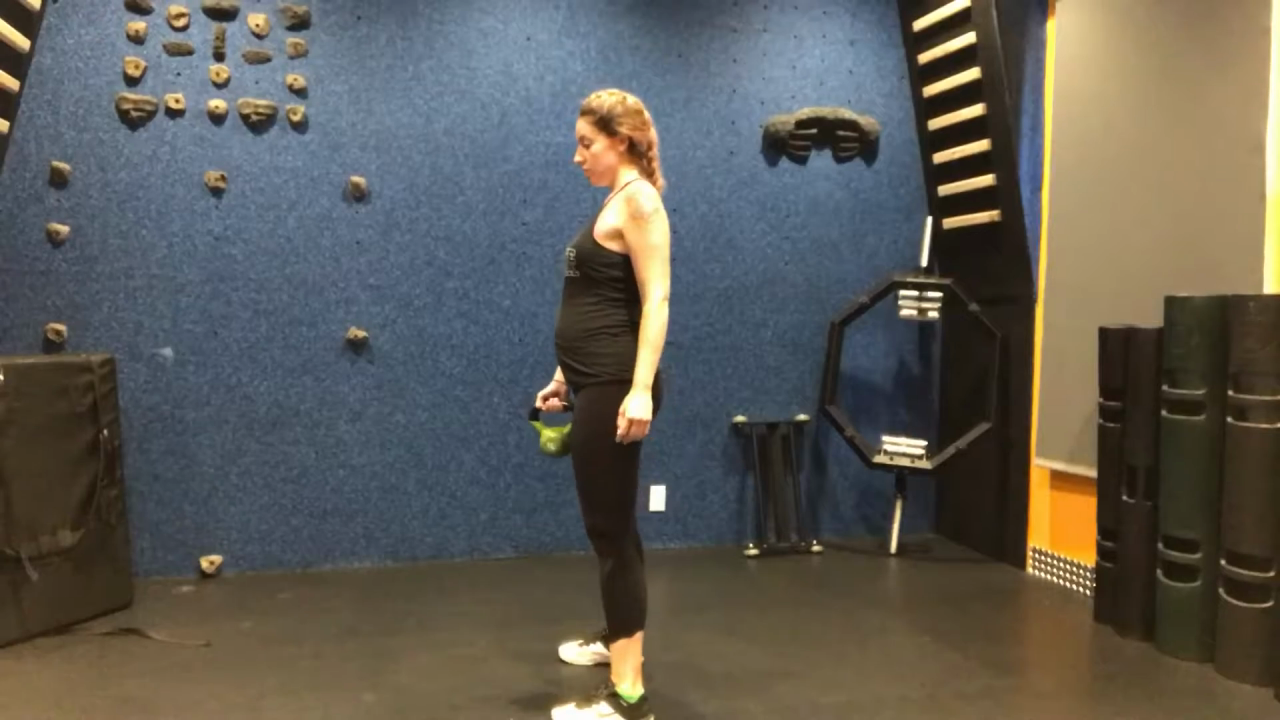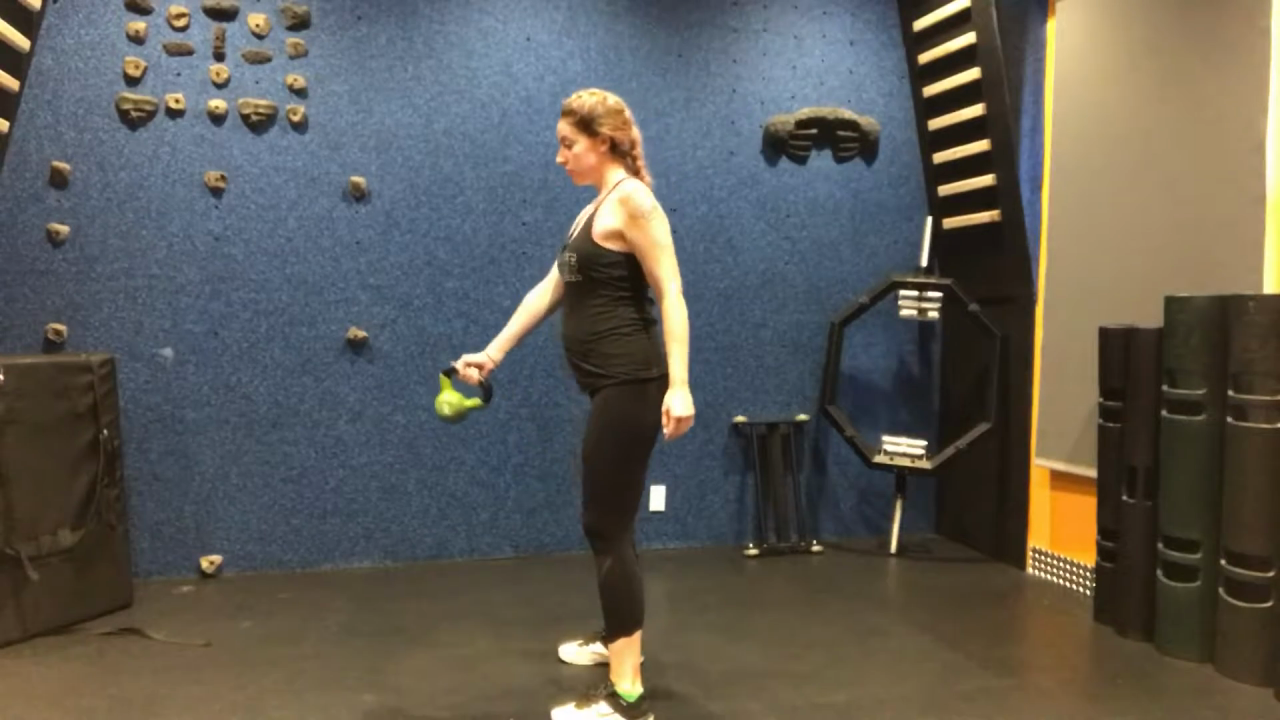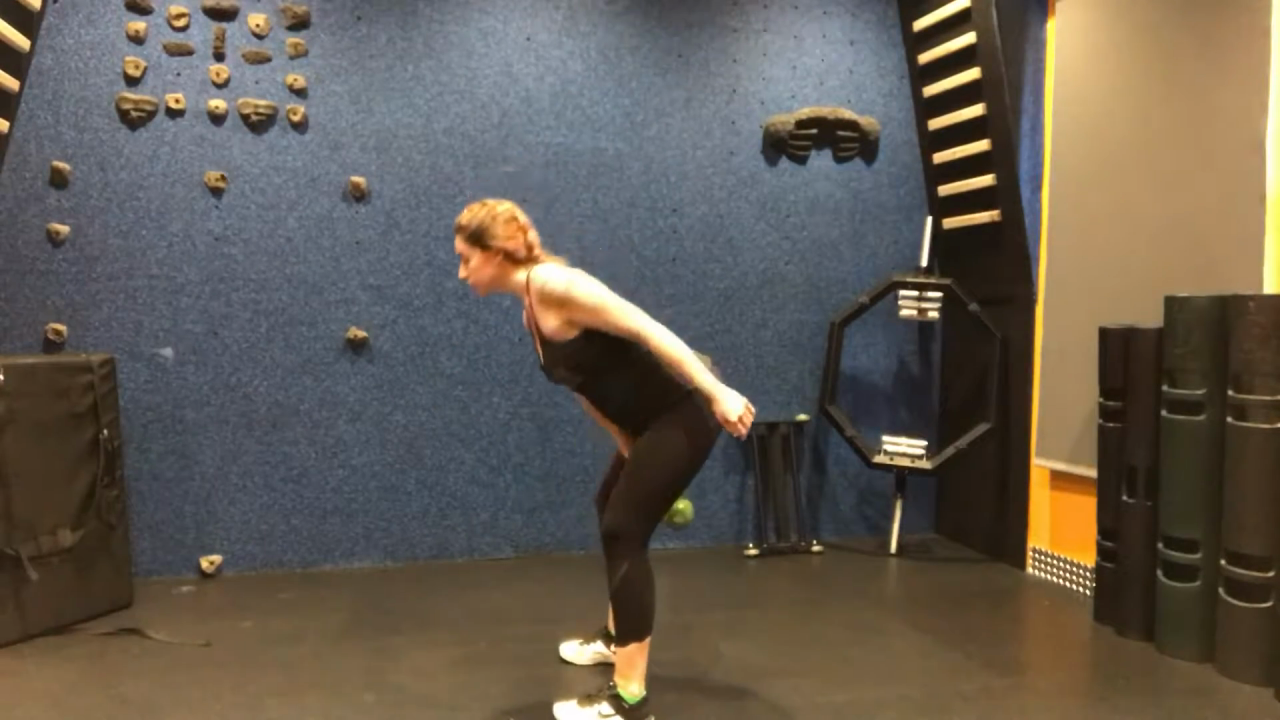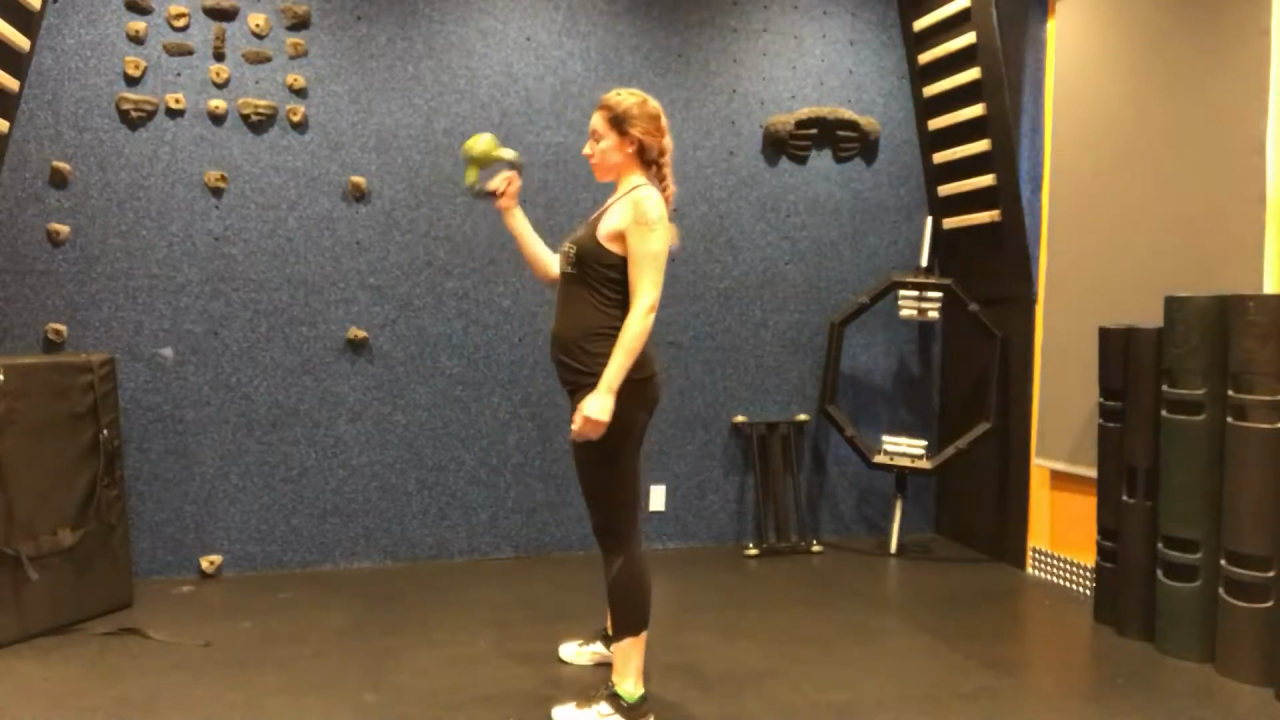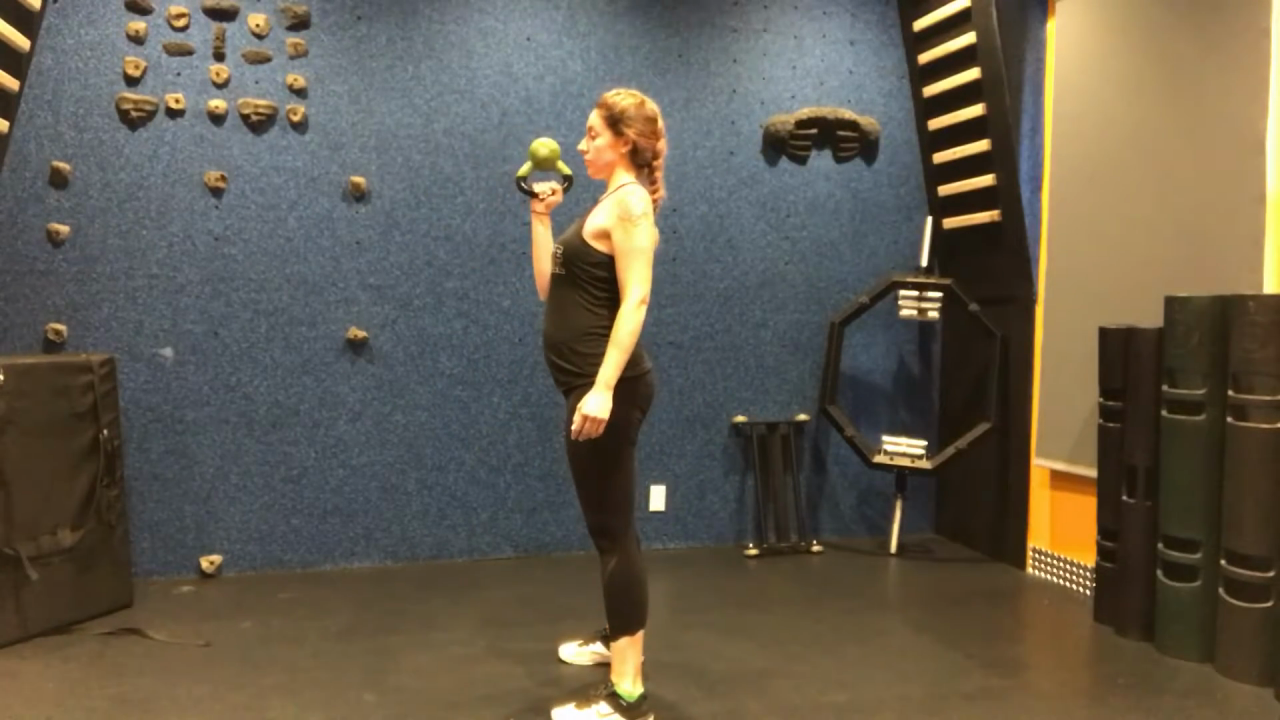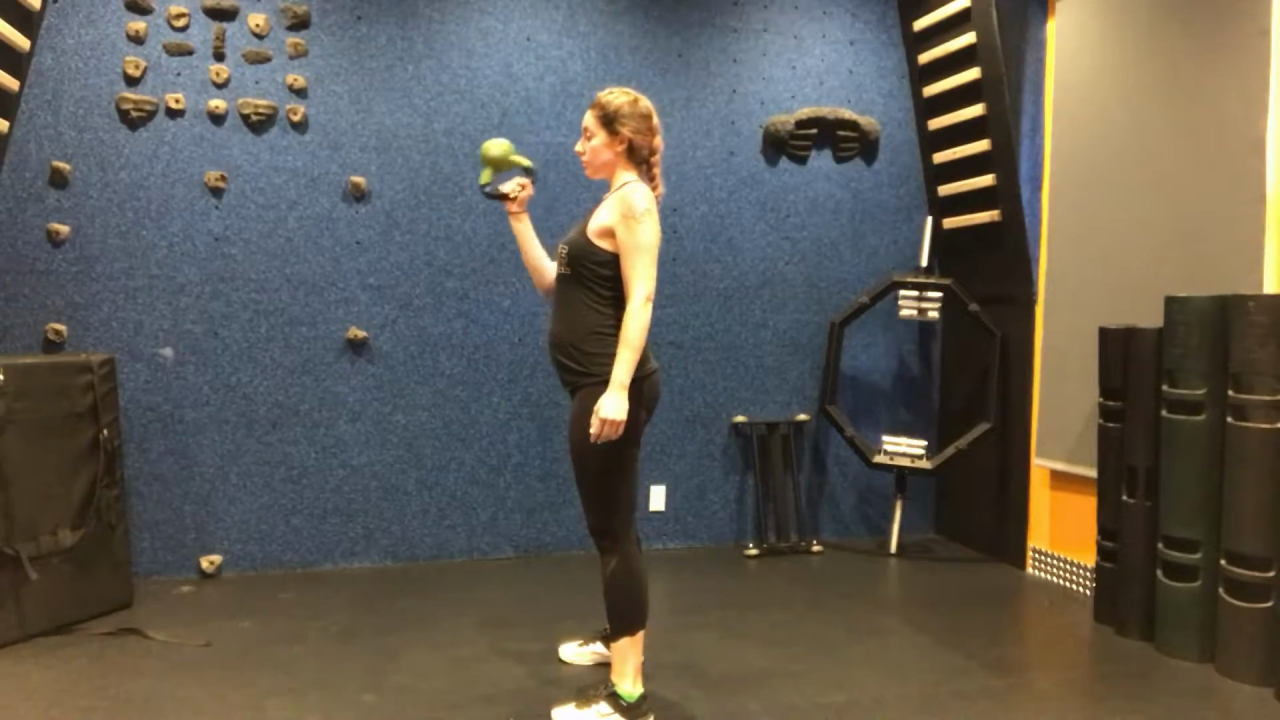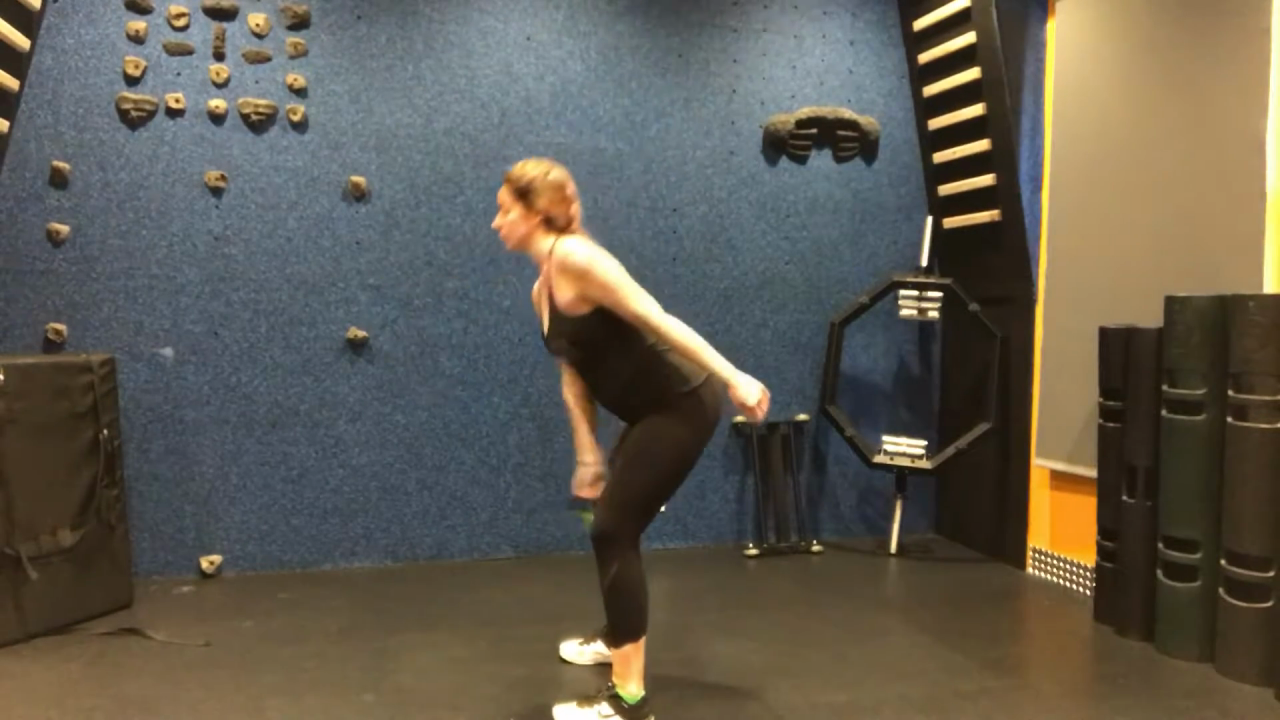
dt=0.7s
person 1, frame 1
left shoulder: (639, 201)
right shoulder: (613, 203)
left elbow: (656, 302)
left wrist: (641, 390)
right wrist: (563, 378)
left hip: (615, 388)
right hip: (593, 385)
left knee: (609, 529)
right knee: (607, 524)
right ankle: (618, 635)
person 1, frame 2
left shoulder: (632, 200)
right shoulder: (594, 208)
left elbow: (670, 296)
right elbow: (550, 288)
left wrist: (678, 384)
right wrist: (492, 354)
left hip: (633, 388)
right hip: (612, 387)
left knee: (606, 527)
right knee: (604, 517)
right ankle: (617, 635)
person 1, frame 3
left shoulder: (555, 286)
right shoulder: (530, 307)
left elbow: (648, 331)
right elbow: (589, 388)
left wrist: (718, 393)
right wrist: (632, 458)
left hip: (685, 408)
right hip: (653, 415)
left knee: (623, 531)
right knee: (611, 509)
right ankle: (617, 635)
person 1, frame 4
left shoulder: (643, 204)
right shoulder: (614, 204)
left elbow: (644, 307)
right elbow: (555, 271)
left wrist: (607, 392)
right wrist: (511, 211)
left hip: (614, 388)
right hip: (593, 383)
left knee: (617, 530)
right knee: (609, 523)
right ankle: (617, 635)
person 1, frame 5
left shoulder: (629, 201)
right shoulder: (605, 204)
left elbow: (635, 301)
right elbow: (549, 288)
left wrist: (604, 388)
right wrist: (540, 217)
left hip: (608, 385)
right hip: (589, 383)
left knee: (612, 529)
right knee: (607, 524)
right ankle: (618, 636)
person 1, frame 6
left shoulder: (633, 201)
right shoulder: (611, 207)
left elbow: (639, 302)
right elbow: (552, 279)
left wrist: (616, 390)
right wrist: (519, 217)
left hip: (612, 388)
right hip: (594, 384)
left knee: (612, 528)
right knee: (609, 523)
right ankle: (621, 635)
person 1, frame 7
left shoulder: (576, 258)
right shoulder: (544, 286)
left elbow: (658, 320)
right elbow: (573, 377)
left wrist: (733, 379)
right wrist: (588, 456)
left hip: (683, 404)
right hip: (653, 409)
left knee: (613, 531)
right knee: (610, 518)
right ankle: (618, 635)
